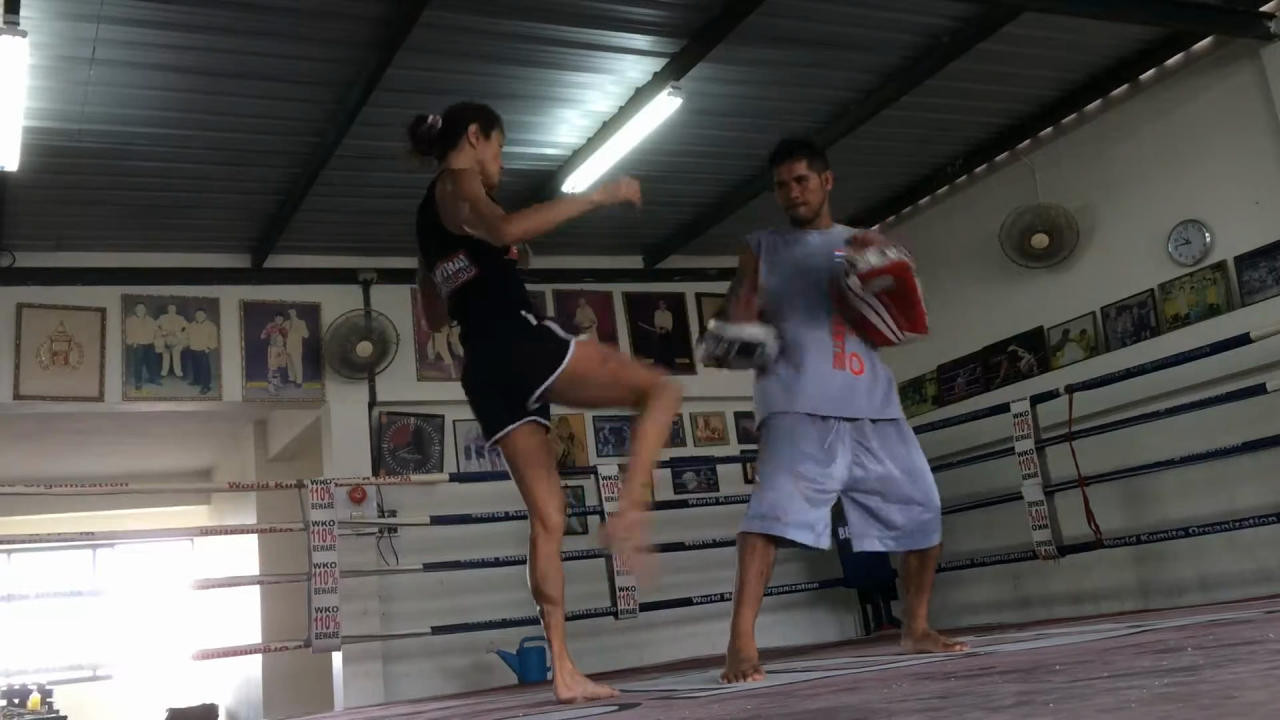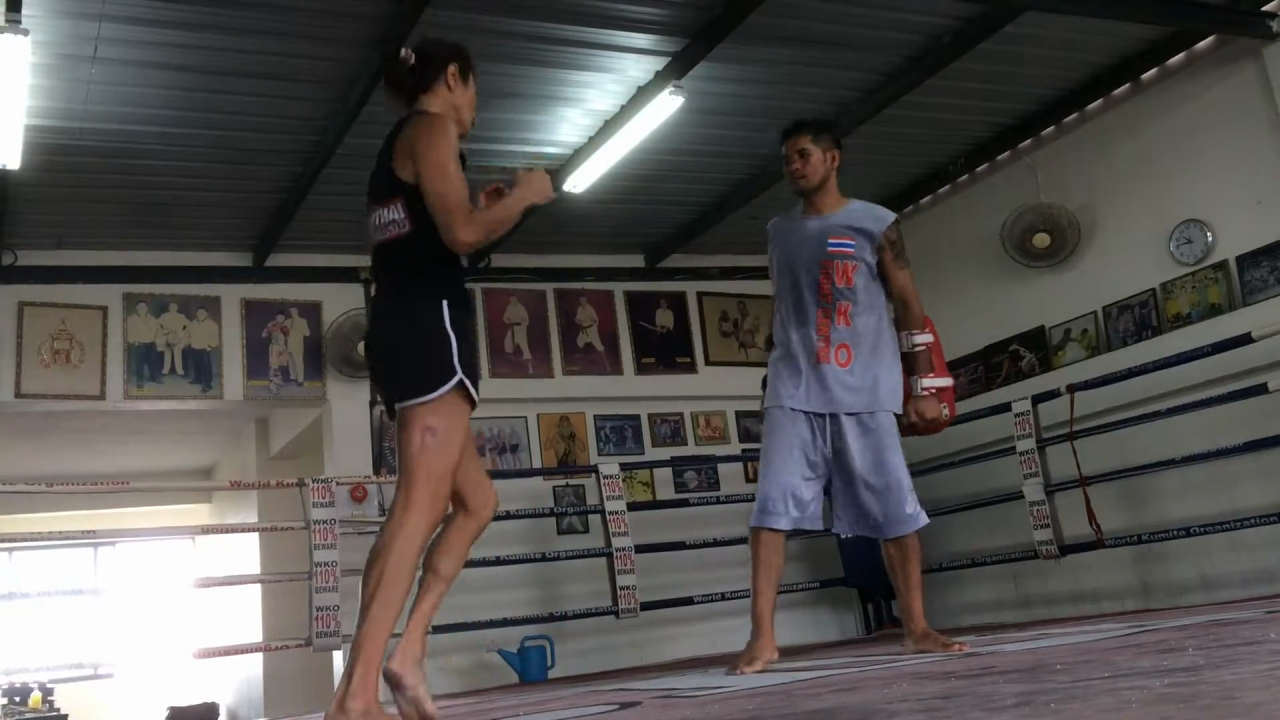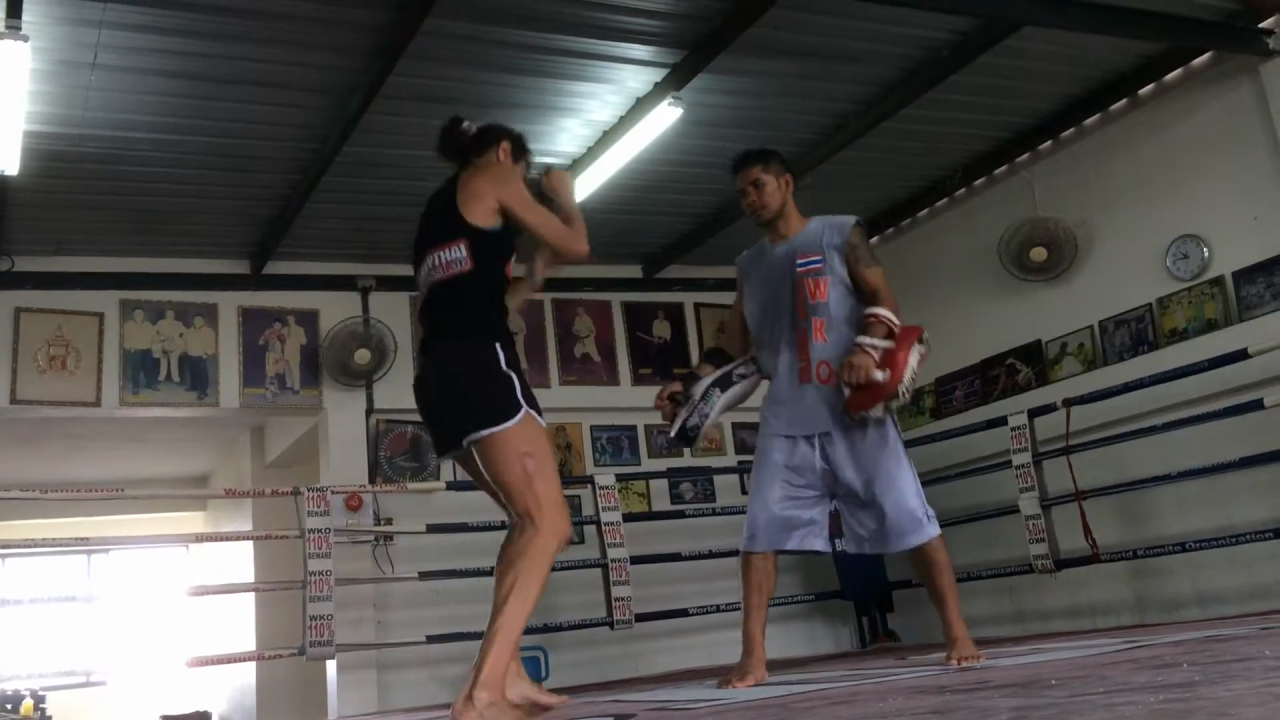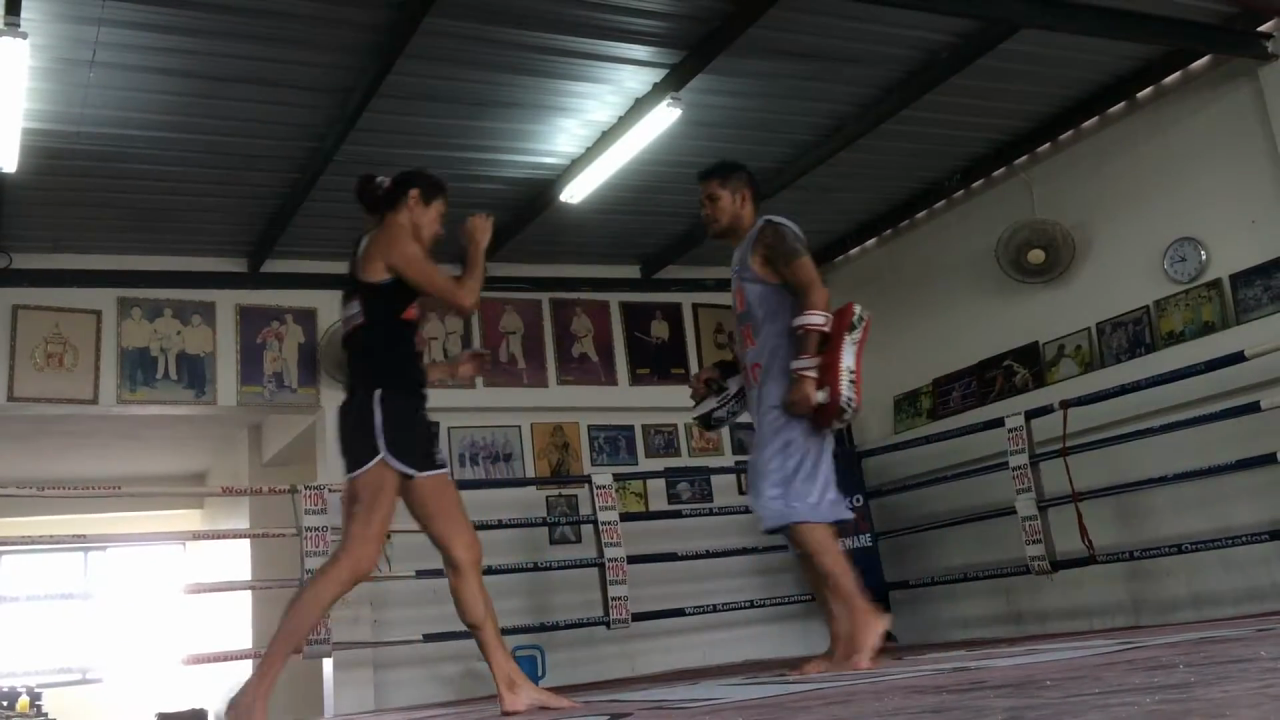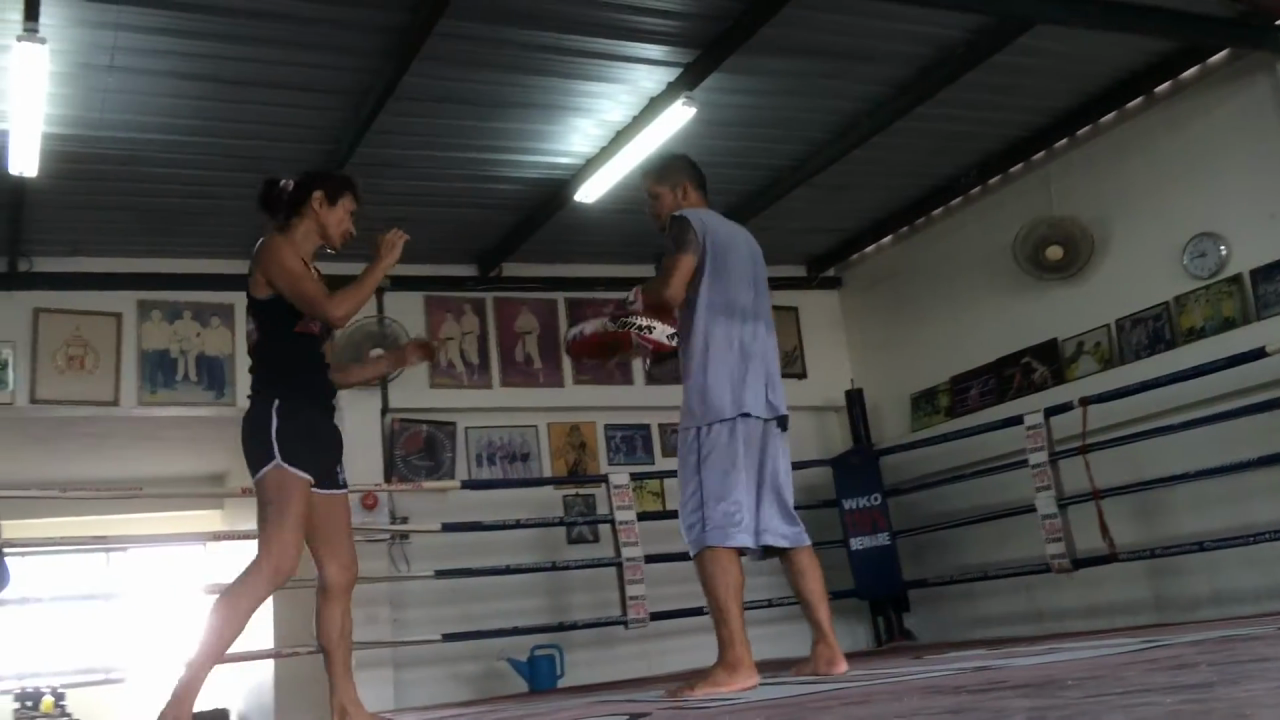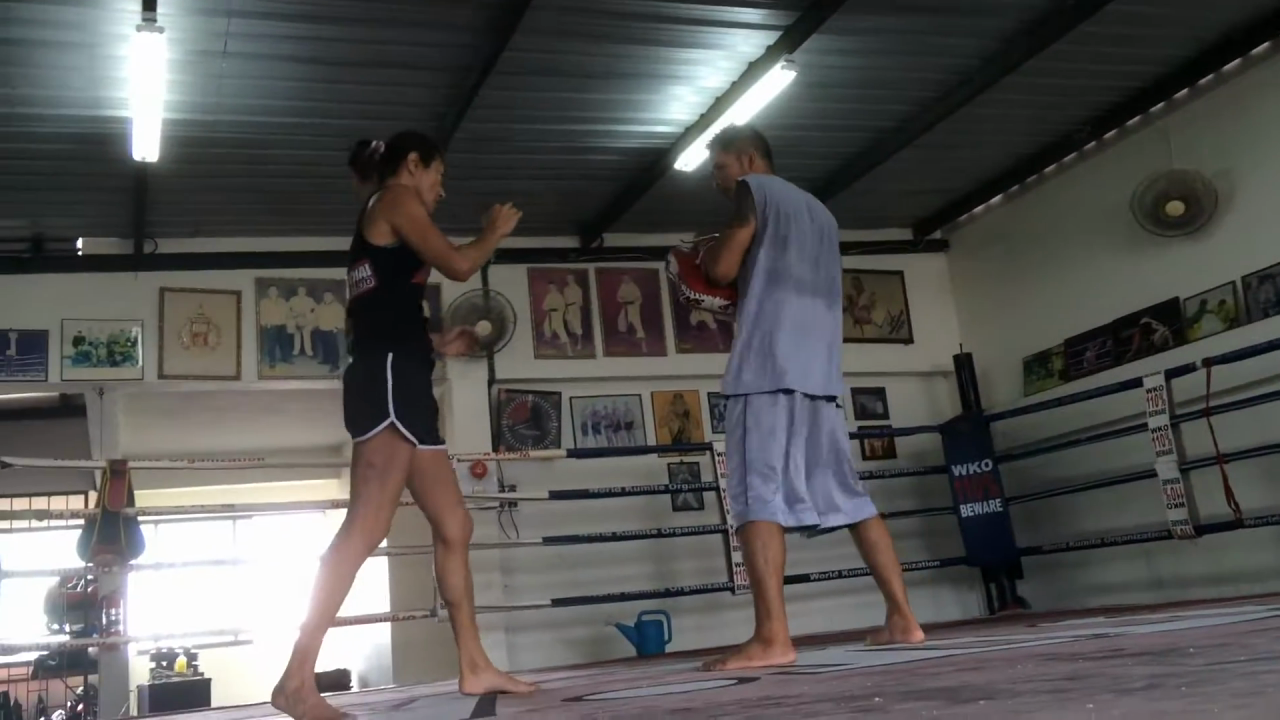
dt=0.7s
person 1, frame 1
left shoulder: (432, 219)
right shoulder: (455, 188)
left elbow: (432, 313)
right elbow: (506, 229)
right wrist: (595, 195)
left hip: (484, 374)
right hip: (518, 339)
left knee: (547, 515)
right knee: (661, 391)
left ankle: (566, 670)
right ankle: (629, 509)
person 1, frame 2
left shoulder: (394, 154)
right shoulder: (430, 129)
right elbow: (461, 234)
left wrist: (482, 213)
right wrist: (526, 195)
left hip: (399, 335)
right hip: (430, 329)
left knee: (476, 500)
right knee: (421, 504)
left ankle: (408, 649)
person 1, frame 3
left shoulder: (436, 215)
right shoulder: (489, 176)
right elbow: (573, 247)
left wrist: (518, 287)
right wrist: (565, 198)
left hip: (439, 382)
right hip: (482, 371)
left knee: (528, 524)
right knee: (550, 524)
person 1, frame 4
left shoulder: (384, 274)
right shoulder: (388, 239)
right elbow: (462, 298)
left wrist: (454, 367)
right wrist: (477, 244)
left hip: (402, 418)
right hip: (381, 412)
left knee: (464, 552)
right knee: (359, 557)
person 1, frame 5
left shoulder: (307, 275)
right shoulder: (275, 250)
right elbow: (334, 312)
left wrist: (395, 360)
right wrist: (382, 263)
left hip: (316, 430)
right hip: (280, 422)
left knee: (338, 576)
right knee: (277, 561)
person 1, frame 6
left shoulder: (379, 232)
right shoulder: (394, 200)
right elbow: (458, 265)
left wrist: (439, 342)
right wrist: (495, 230)
left hip: (399, 385)
right hip: (388, 381)
left knee: (454, 527)
right knee: (367, 526)
left ankle: (475, 667)
person 2, frame 1
left shoulder: (861, 244)
right shoulder: (762, 247)
right elbow: (734, 313)
right wrist: (737, 320)
left hip: (874, 406)
right hip: (800, 406)
left knee: (922, 512)
right knee: (770, 508)
left ankle: (916, 627)
right ankle: (741, 645)
person 2, frame 2
left shoulder: (877, 224)
right shoulder: (779, 232)
left elbow: (909, 307)
left wrist: (922, 385)
right wrist: (776, 376)
left hip: (865, 395)
right hip: (794, 395)
left knee: (894, 509)
right knee: (773, 506)
left ankle: (916, 627)
right ankle: (762, 638)
person 2, frame 3
left shoulder: (842, 233)
right shoulder: (750, 264)
left elbow: (883, 298)
right elbow: (736, 341)
left wrist: (866, 347)
right wrist: (688, 385)
left hip: (852, 408)
right hip: (788, 420)
left knee: (908, 519)
right knee: (763, 531)
left ankle: (957, 634)
right ankle: (752, 658)
person 2, frame 4
left shoulder: (772, 233)
right shoulder: (747, 257)
left elbow: (815, 294)
left wrist: (806, 374)
right wrist: (718, 373)
left hip: (792, 399)
right hip: (771, 404)
left knee: (782, 501)
right knee: (795, 510)
left ankle: (860, 610)
right ankle: (848, 642)
person 2, frame 5
left shoulder: (689, 223)
right shoulder: (742, 238)
left elbow: (669, 293)
left wrist: (643, 293)
right wrist: (672, 334)
left hip: (718, 398)
right hip: (764, 395)
left knee: (711, 525)
right knee: (778, 523)
left ankle: (734, 659)
right ankle: (827, 649)
person 2, frame 6
left shoulder: (753, 190)
right shoulder: (819, 211)
left elbow: (723, 268)
left wrist: (706, 250)
right wrist: (736, 289)
left hip: (766, 367)
right hip: (818, 371)
left knee: (757, 497)
right knee: (847, 496)
left ankle: (772, 636)
right ankle: (902, 618)
